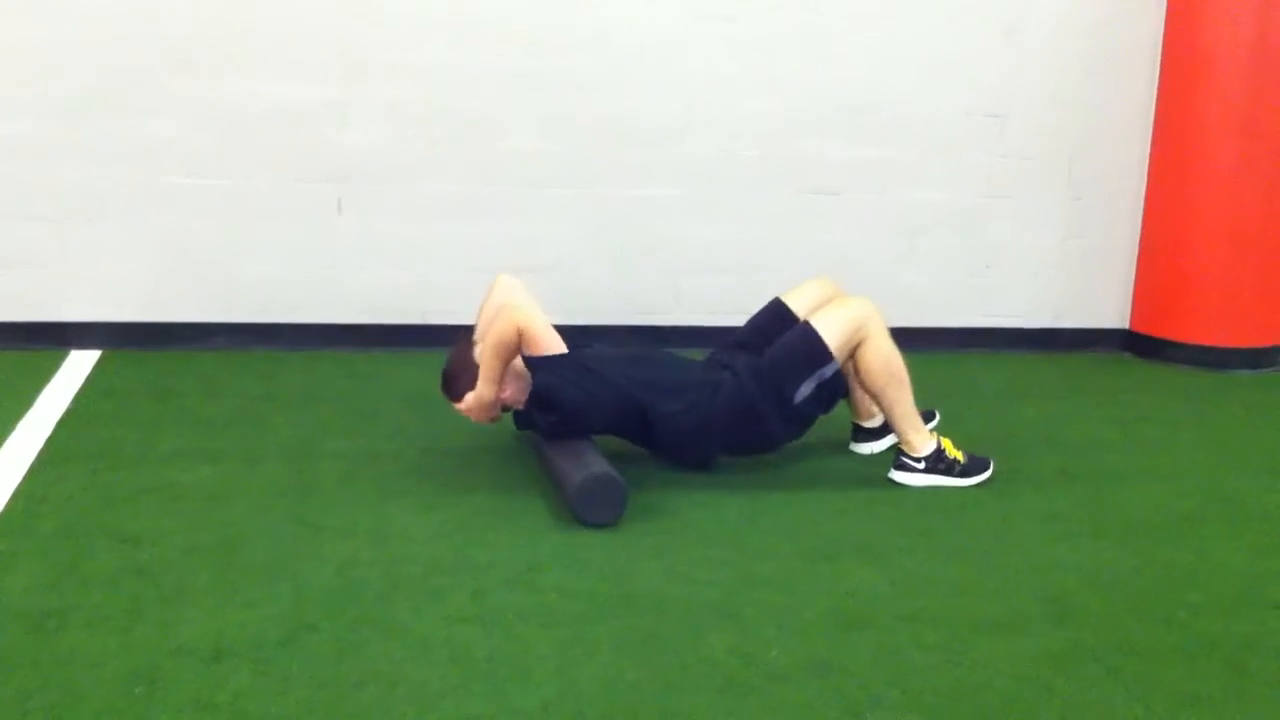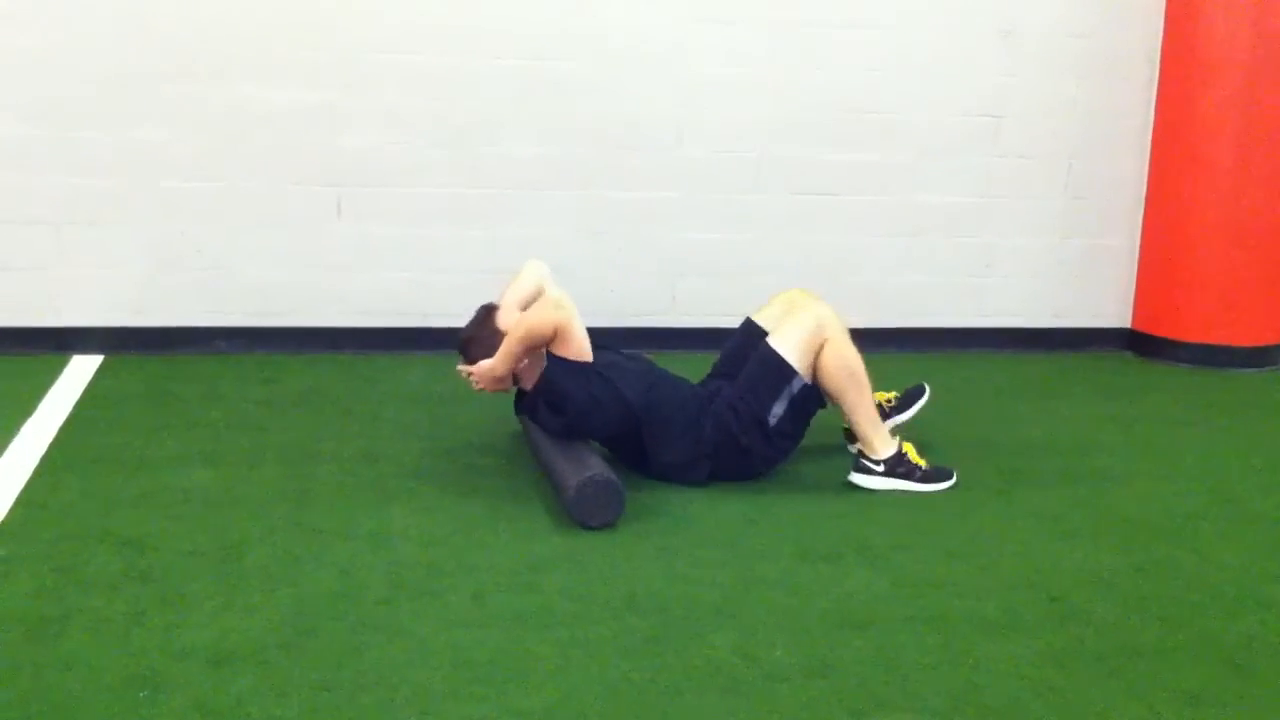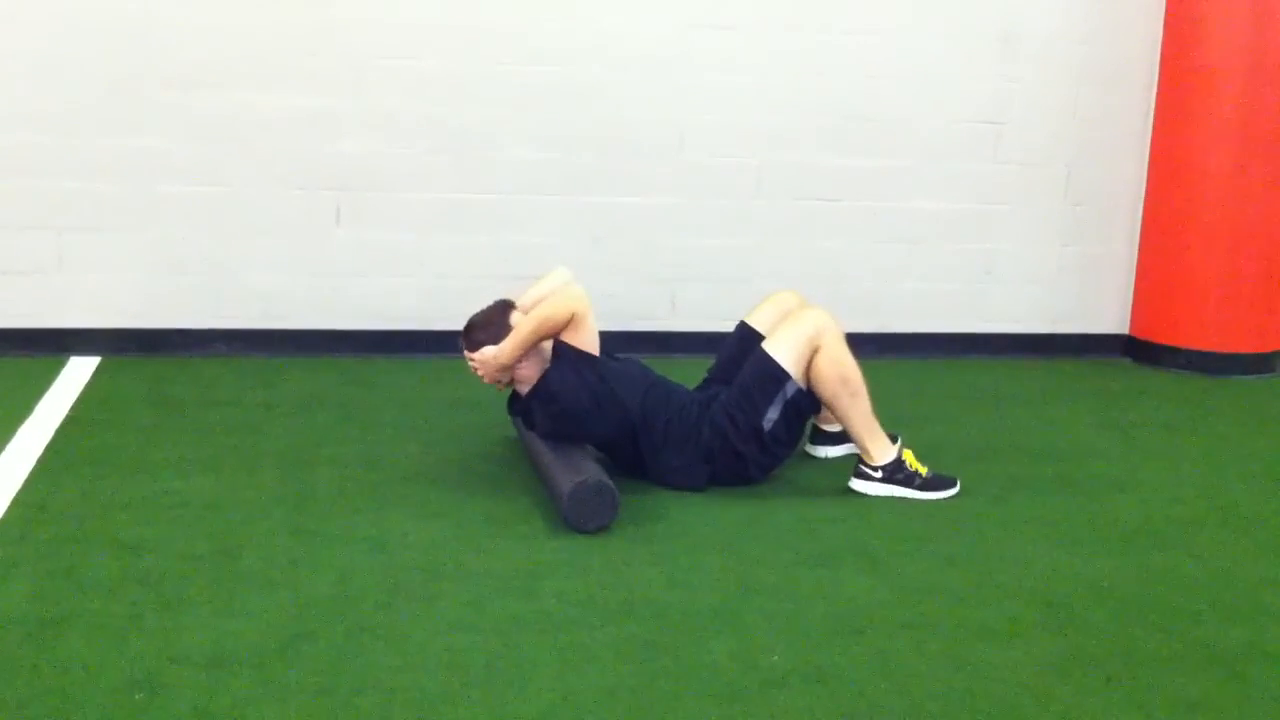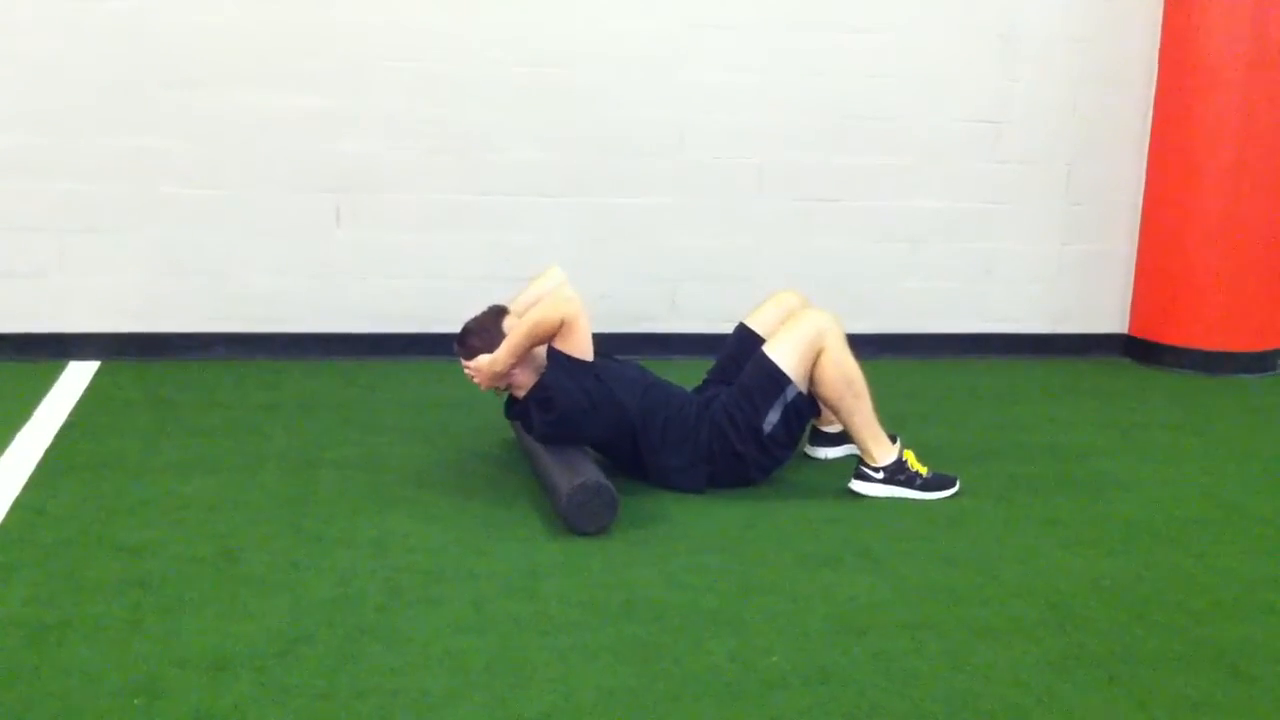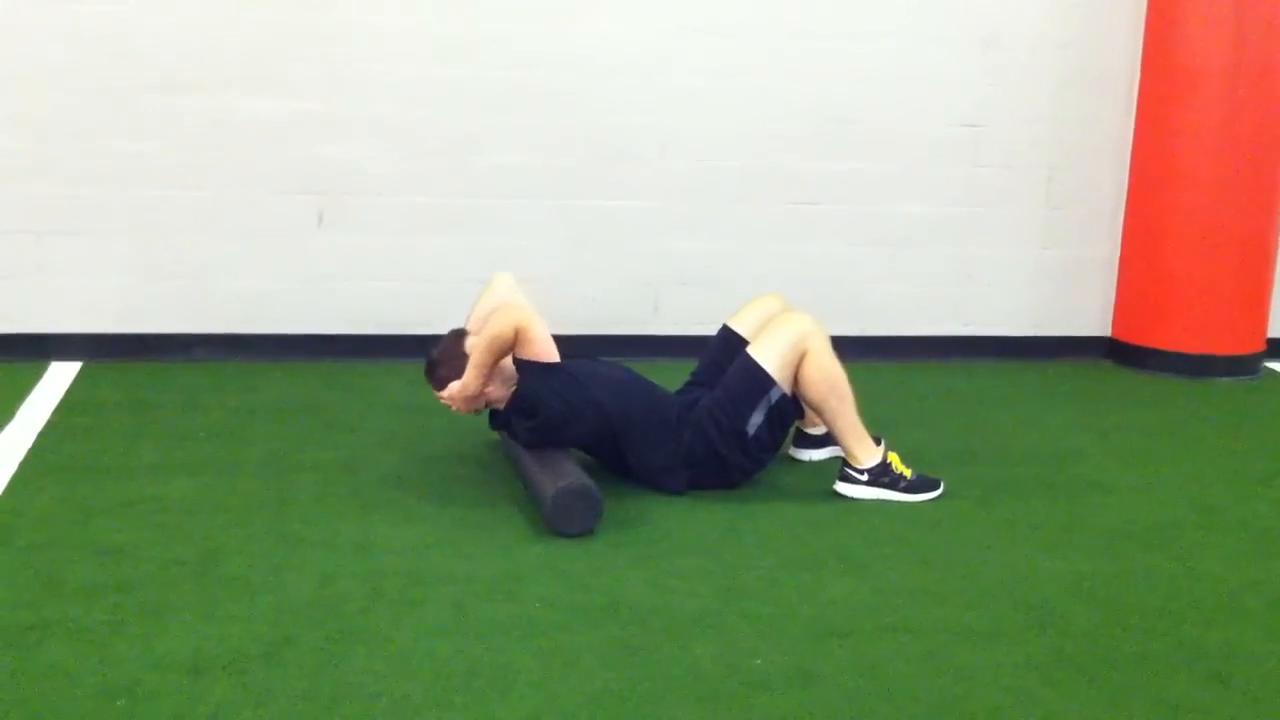
dt=0.7s
person 1, frame 1
left shoulder: (544, 387)
right shoulder: (556, 400)
left elbow: (506, 287)
right elbow: (514, 315)
left wrist: (475, 352)
right wrist: (483, 393)
left hip: (720, 377)
right hip: (740, 408)
left knee: (824, 293)
right knee: (861, 315)
left ankle: (871, 424)
right ankle: (920, 453)
person 1, frame 2
left shoulder: (541, 390)
right shoulder: (565, 396)
left elbow: (537, 274)
right elbow: (558, 308)
left wrist: (493, 327)
right wrist: (498, 365)
left hip: (708, 403)
right hip: (729, 440)
left knee: (796, 300)
right knee: (818, 319)
left ankle: (862, 413)
right ankle: (880, 457)
person 1, frame 3
left shoulder: (539, 390)
right shoulder: (563, 394)
left elbow: (560, 279)
right elbow: (575, 300)
left wrist: (499, 325)
right wrist: (506, 353)
left hip: (706, 408)
right hip: (724, 444)
left knee: (789, 304)
right knee: (816, 326)
left ankle: (831, 428)
right ankle: (881, 462)
person 1, frame 4
left shoulder: (538, 393)
right shoulder: (558, 402)
left elbow: (554, 279)
right elbow: (566, 302)
left wrist: (497, 328)
right wrist: (499, 360)
left hip: (704, 410)
right hip: (723, 446)
left knee: (790, 304)
right knee: (818, 327)
left ankle: (830, 429)
right ankle: (882, 464)
person 1, frame 5
left shoulder: (519, 402)
right shoulder: (537, 407)
left elbow: (503, 287)
right elbow: (517, 316)
left wrist: (464, 347)
right wrist: (471, 381)
left hip: (688, 411)
right hip: (707, 448)
left knee: (772, 308)
right knee: (800, 331)
left ankle: (815, 432)
right ankle: (867, 466)
